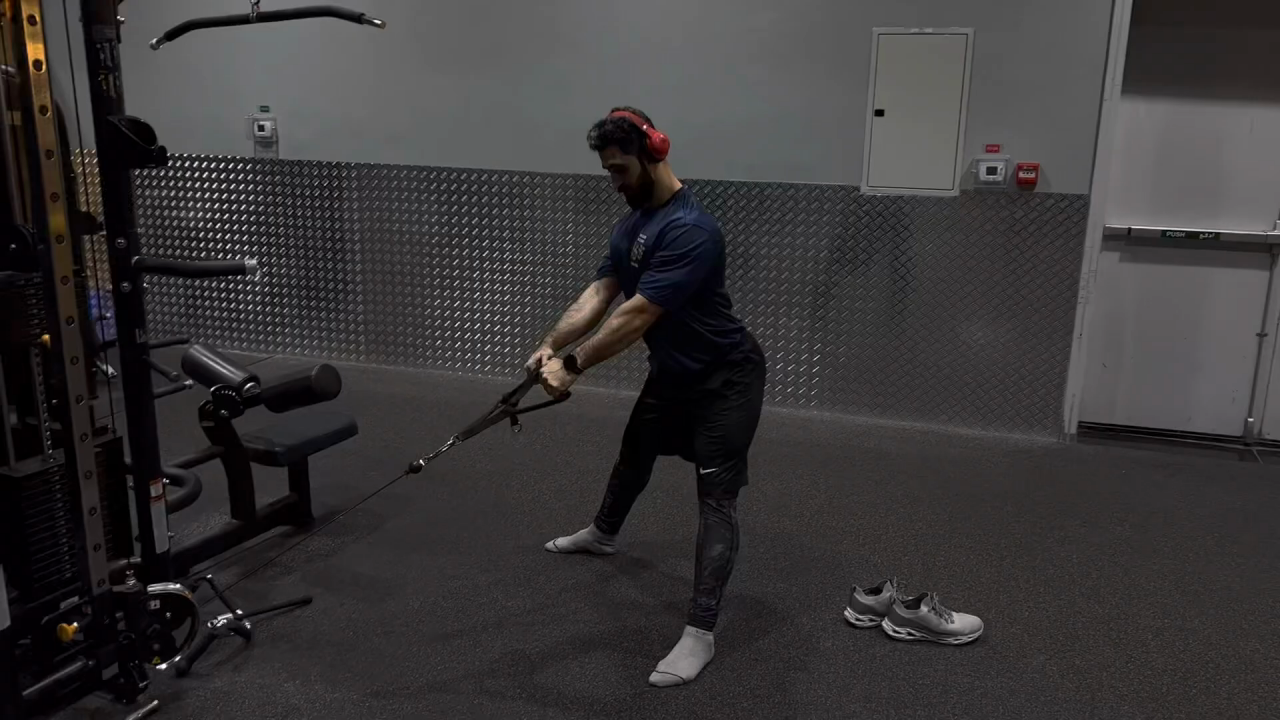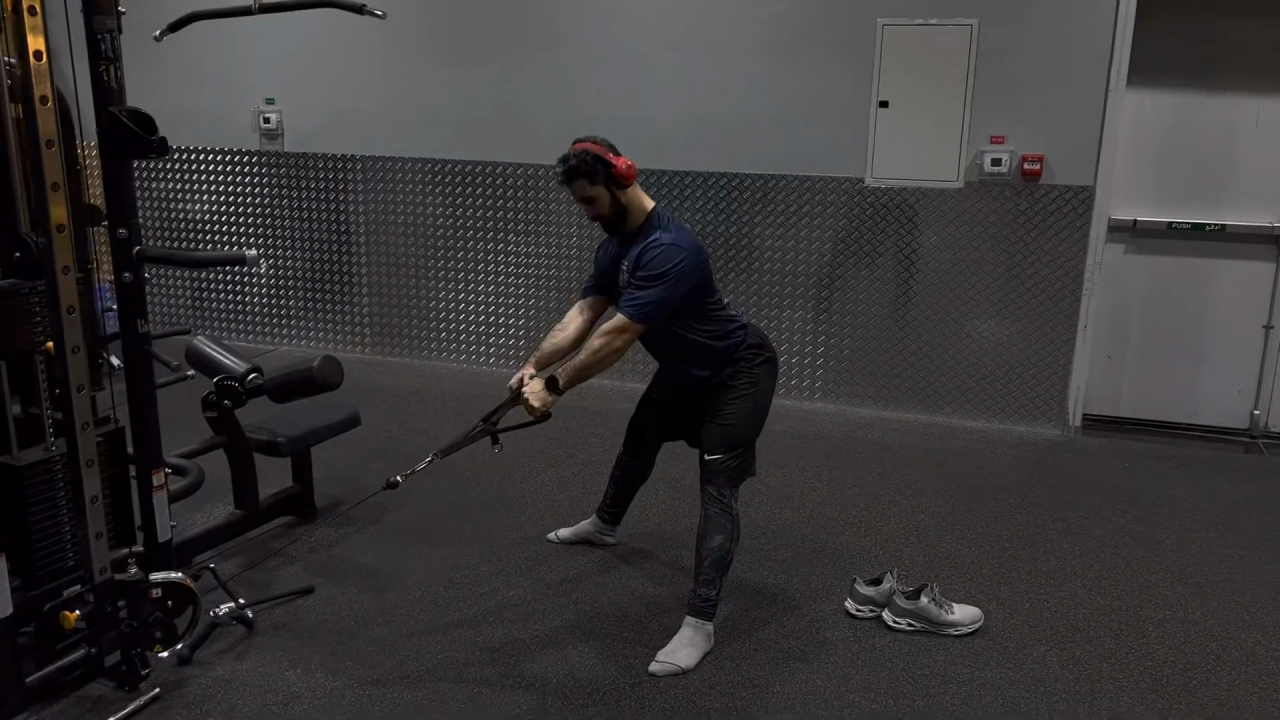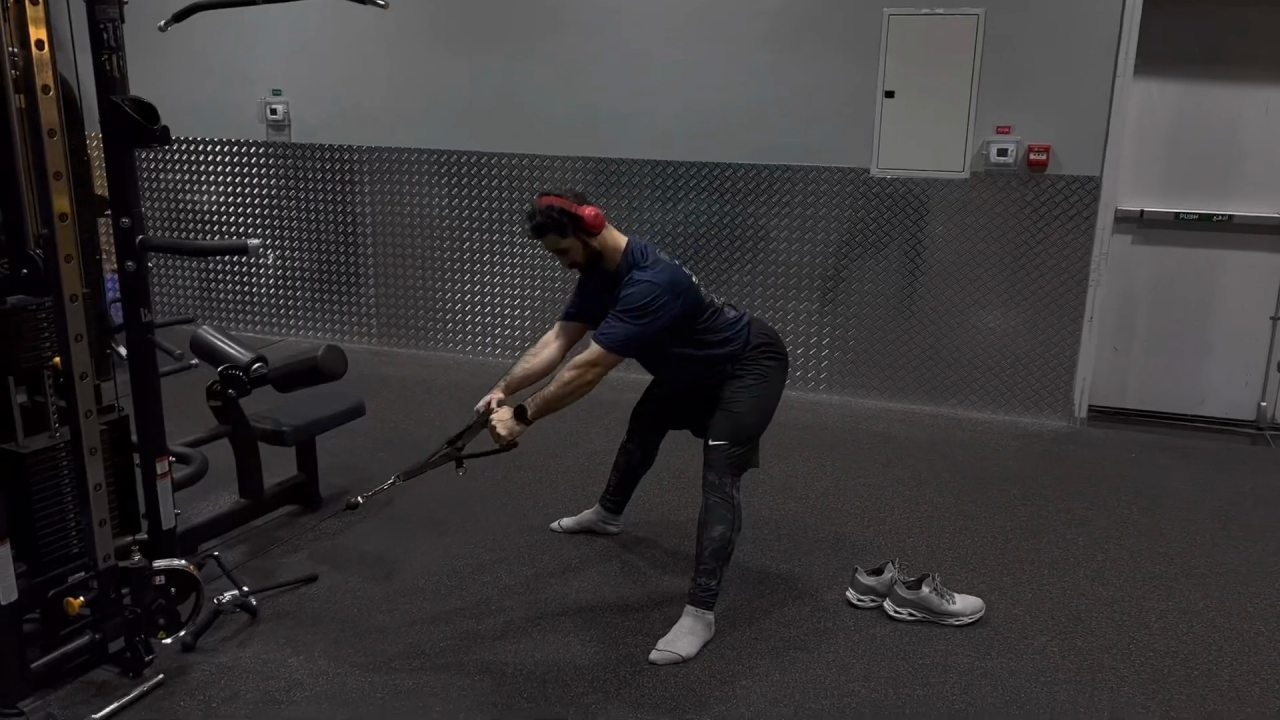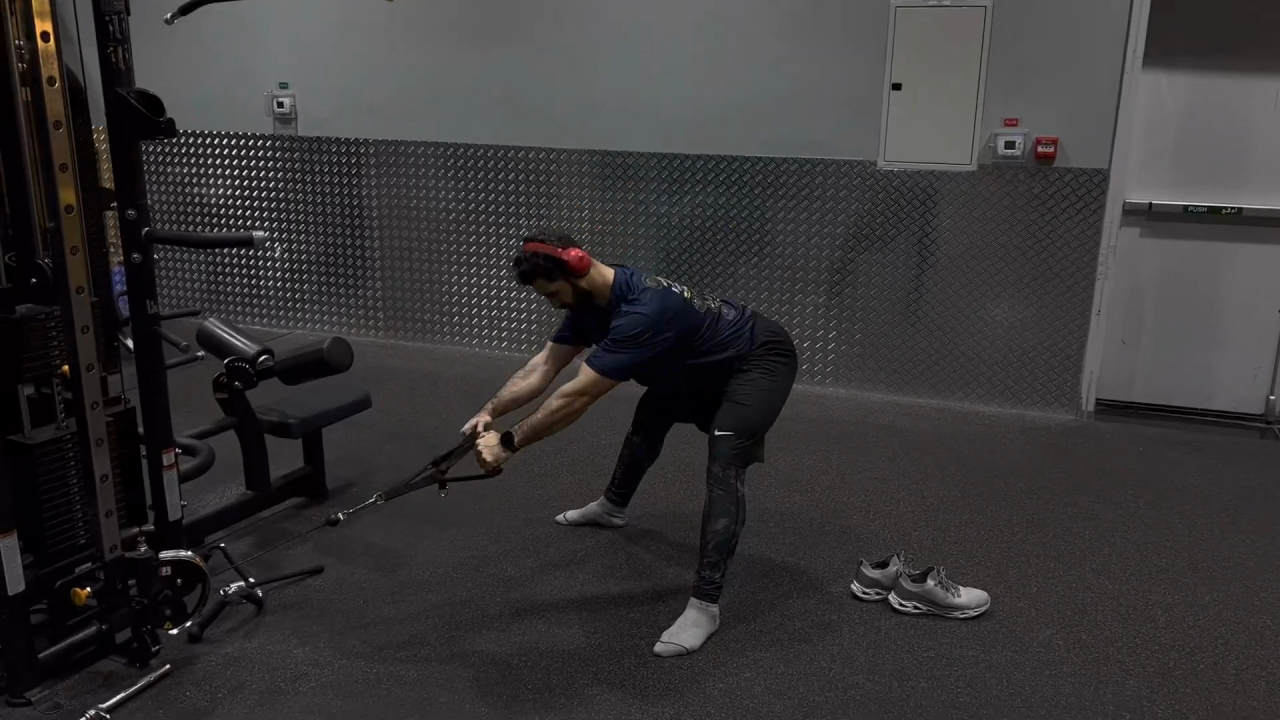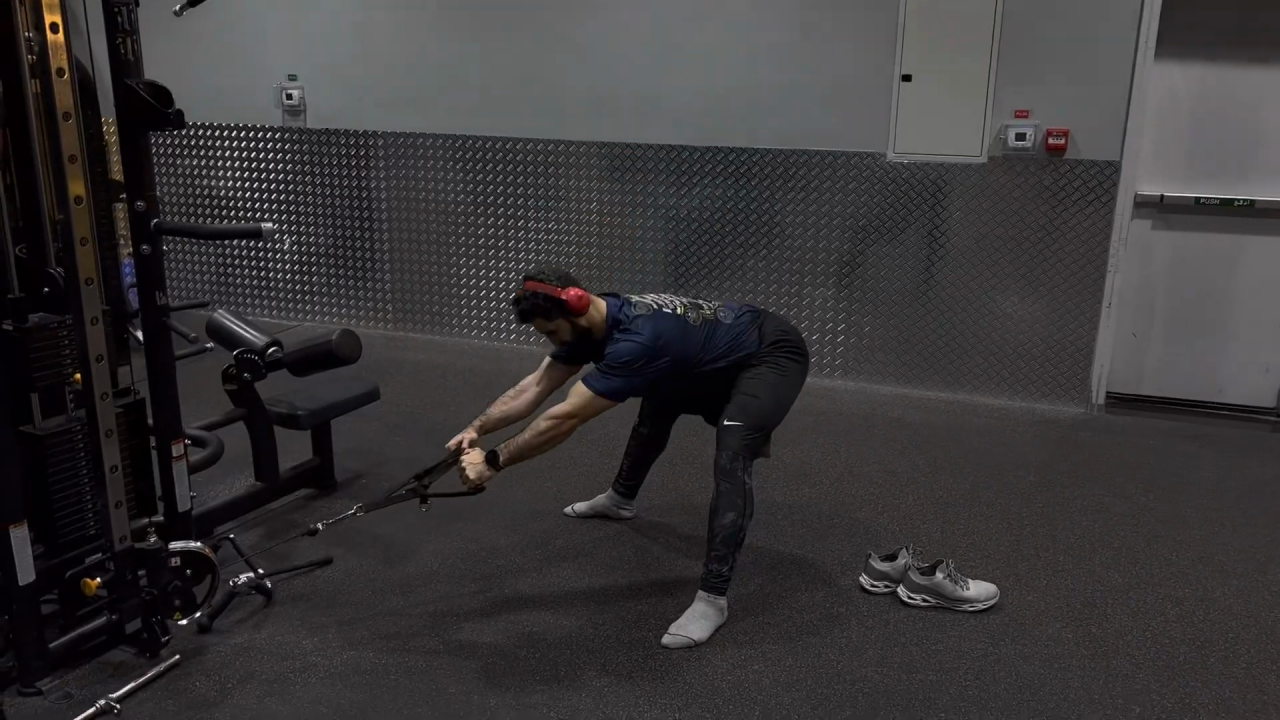
dt=0.3s
person 1, frame 1
left shoulder: (689, 230)
right shoulder: (633, 224)
left elbow: (636, 318)
right elbow: (598, 296)
left wrist: (573, 365)
right wrist: (550, 345)
left hip: (724, 380)
right hip: (673, 373)
left knee: (714, 496)
right knee: (634, 456)
left ankle: (700, 633)
right ankle: (603, 534)
person 1, frame 2
left shoulder: (668, 249)
right shoulder: (615, 245)
left elbow: (616, 336)
right elbow: (582, 315)
left wrist: (555, 386)
right wrist: (534, 364)
left hip: (736, 373)
right hip: (683, 369)
left knee: (717, 489)
right knee: (638, 443)
left ankle: (700, 623)
right ankle: (605, 524)
person 1, frame 3
left shoulder: (650, 282)
right shoulder: (598, 275)
left elbow: (589, 369)
right elbow: (557, 341)
left wrist: (523, 416)
right wrist: (503, 389)
left hip: (751, 365)
right hip: (694, 367)
left knee: (719, 478)
right knee: (643, 426)
left ankle: (700, 613)
right ankle: (608, 513)
person 1, frame 4
left shoulder: (642, 312)
right shoulder: (590, 301)
left elbow: (578, 396)
right elbow: (544, 365)
left wrist: (510, 442)
right wrist: (490, 412)
left hip: (760, 360)
left knee: (723, 470)
right knee: (648, 419)
left ankle: (705, 605)
right ankle: (613, 506)
person 1, frame 5
left shoulder: (637, 339)
right shoulder: (591, 323)
left elbow: (566, 419)
right elbow: (536, 386)
left wrist: (494, 461)
right wrist: (477, 428)
left hip: (773, 355)
right hip: (724, 355)
left knee: (731, 458)
right knee: (656, 407)
left ankle: (712, 599)
right ankle: (622, 498)
